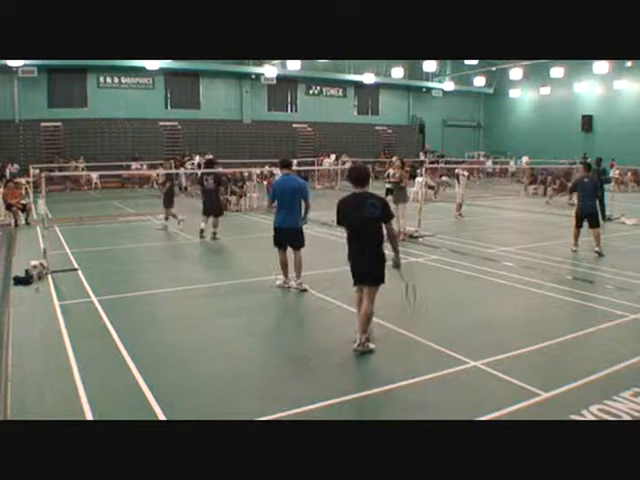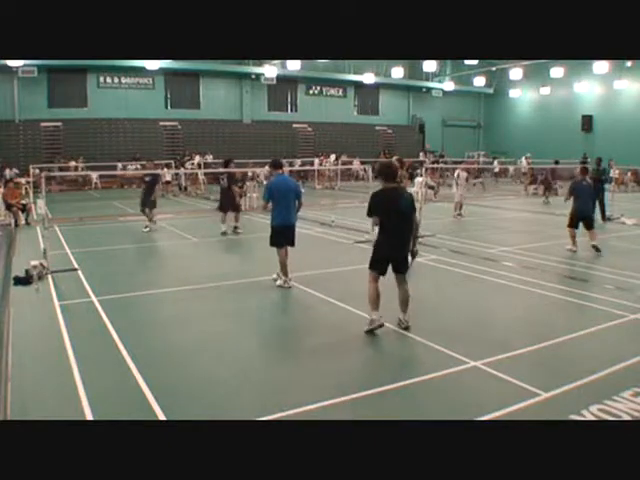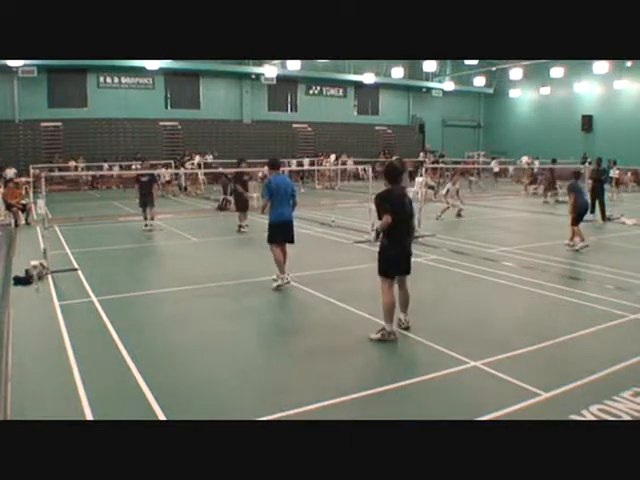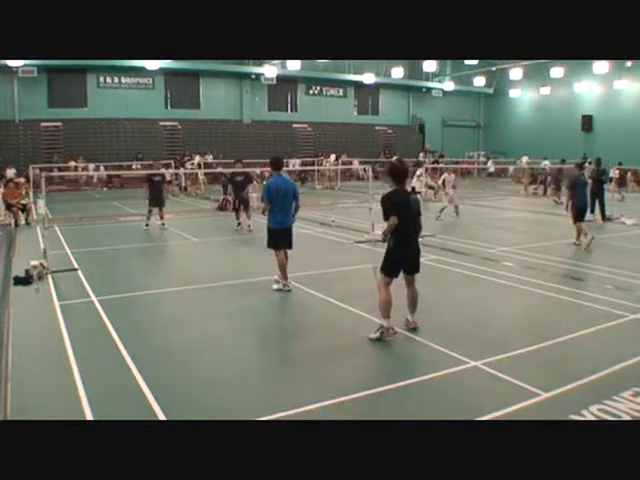
dt=0.7s
person 1, frame 1
left shoulder: (343, 203)
right shoulder: (379, 202)
left elbow: (346, 228)
right elbow: (391, 232)
right wrist: (397, 254)
left hip: (355, 255)
right hip: (374, 256)
left knee: (360, 292)
right knee: (369, 297)
left ankle: (363, 332)
right ankle: (361, 341)
person 1, frame 2
left shoulder: (378, 196)
right shoulder: (407, 196)
left elbow: (375, 221)
right elbow: (415, 223)
left wrist: (384, 220)
right wrist: (414, 244)
left hip: (384, 244)
right hip: (402, 246)
left knee: (373, 280)
right knee: (402, 282)
left ankle: (375, 317)
right ankle: (404, 319)
person 1, frame 3
left shoulder: (382, 196)
right shoulder: (406, 196)
left elbow: (387, 220)
right elbow: (412, 225)
left wrist: (378, 230)
left hip: (390, 248)
right hip: (405, 247)
left knee: (387, 288)
right knee: (402, 284)
left ankle: (389, 330)
right ankle: (404, 319)
person 1, frame 4
left shoulder: (388, 198)
right shoulder: (413, 198)
left elbow: (393, 221)
right elbow: (419, 224)
left wrist: (385, 233)
left hip: (397, 248)
right hip: (413, 247)
left knee: (383, 284)
right knee: (410, 284)
left ankle: (386, 326)
right ankle: (412, 320)
person 2, frame 1
left shoulder: (276, 184)
right shoulder: (301, 183)
left elbow: (270, 204)
right elbow: (307, 204)
right wrist: (304, 217)
left hip: (280, 223)
right hip: (295, 222)
left knee: (282, 251)
right knee: (297, 251)
left ankle: (286, 280)
right ankle: (298, 281)
person 2, frame 2
left shoulder: (271, 184)
right shoulder: (293, 182)
left elbow: (265, 205)
right elbow: (300, 203)
left wrist: (265, 207)
left hip: (278, 221)
right hip: (290, 220)
left knee: (281, 249)
right knee: (285, 248)
left ankle: (286, 279)
right ankle: (282, 273)
person 2, frame 3
left shoulder: (270, 181)
right shoulder: (288, 181)
left elbow: (266, 202)
right elbow: (294, 201)
left wrist: (262, 210)
left hip: (276, 218)
right hip: (288, 218)
left knee: (275, 246)
right knee: (283, 246)
left ankle: (284, 276)
right ankle: (281, 274)
person 2, frame 4
left shoulder: (269, 184)
right shoulder: (291, 183)
left elbow: (266, 206)
right elbow: (297, 204)
left wrist: (263, 212)
left hip: (275, 223)
right hip: (288, 222)
left knee: (279, 252)
right knee: (284, 250)
left ankle: (285, 283)
right ankle: (282, 276)
